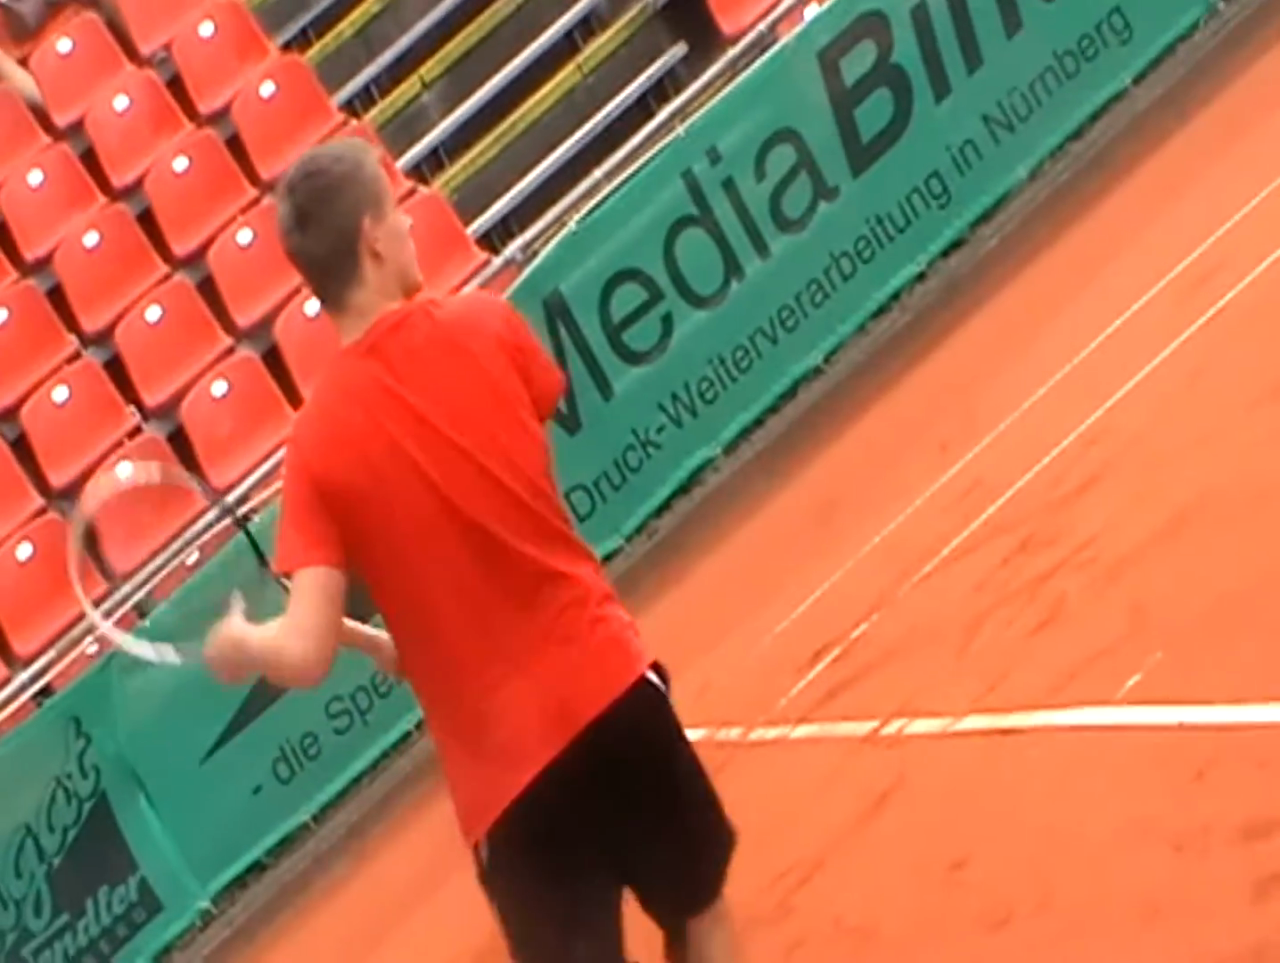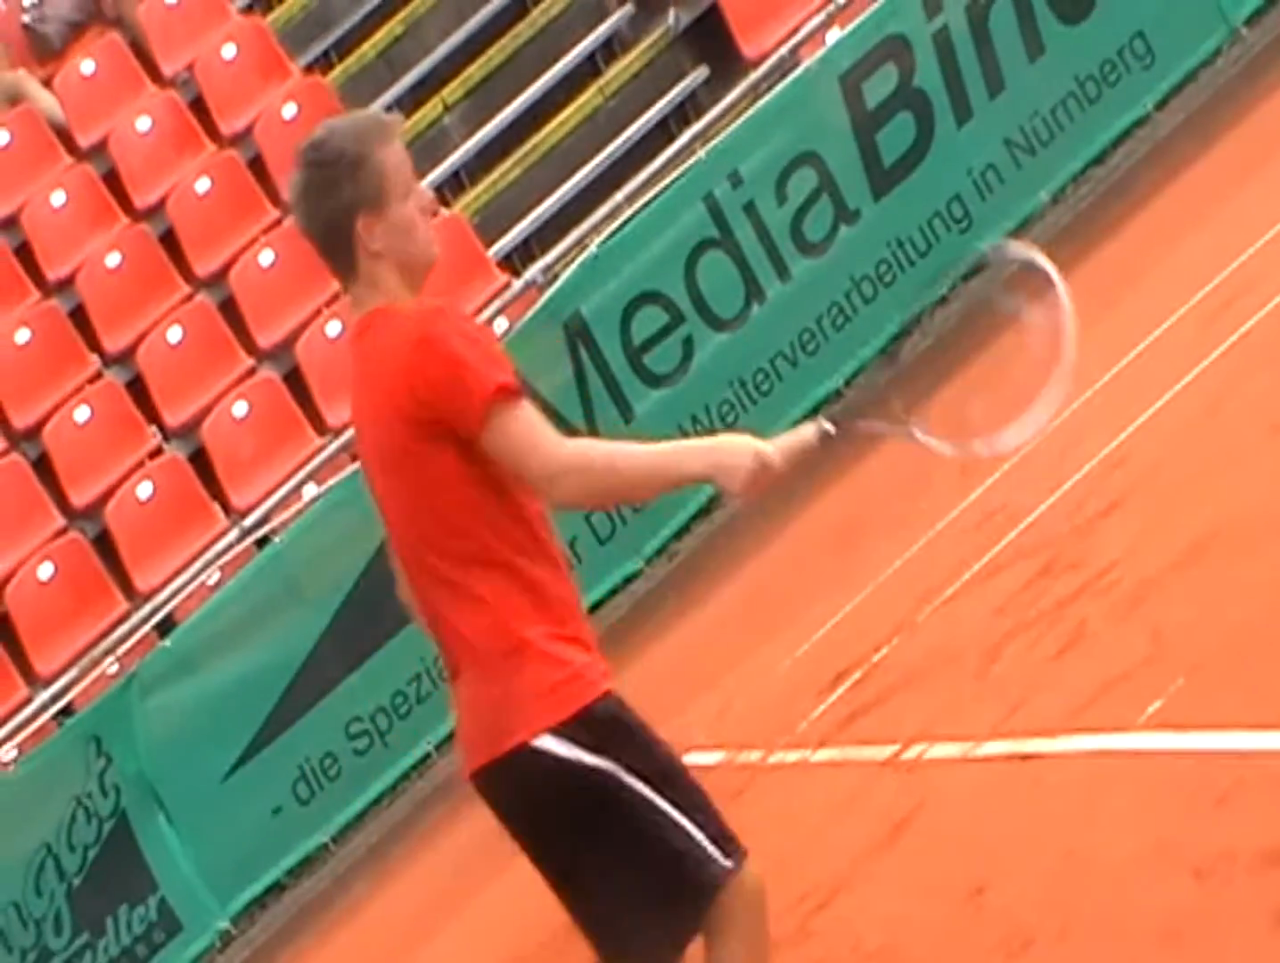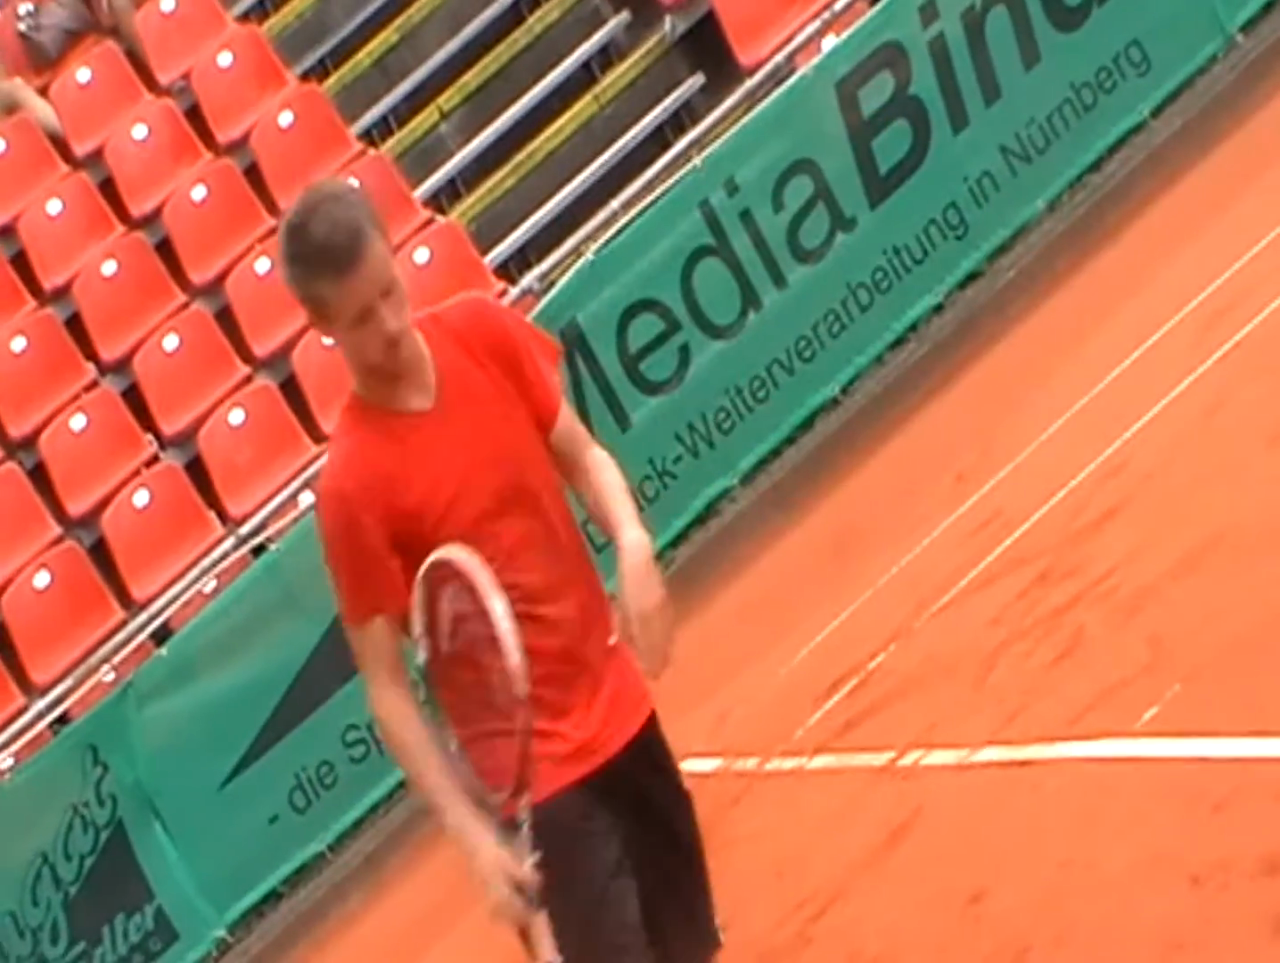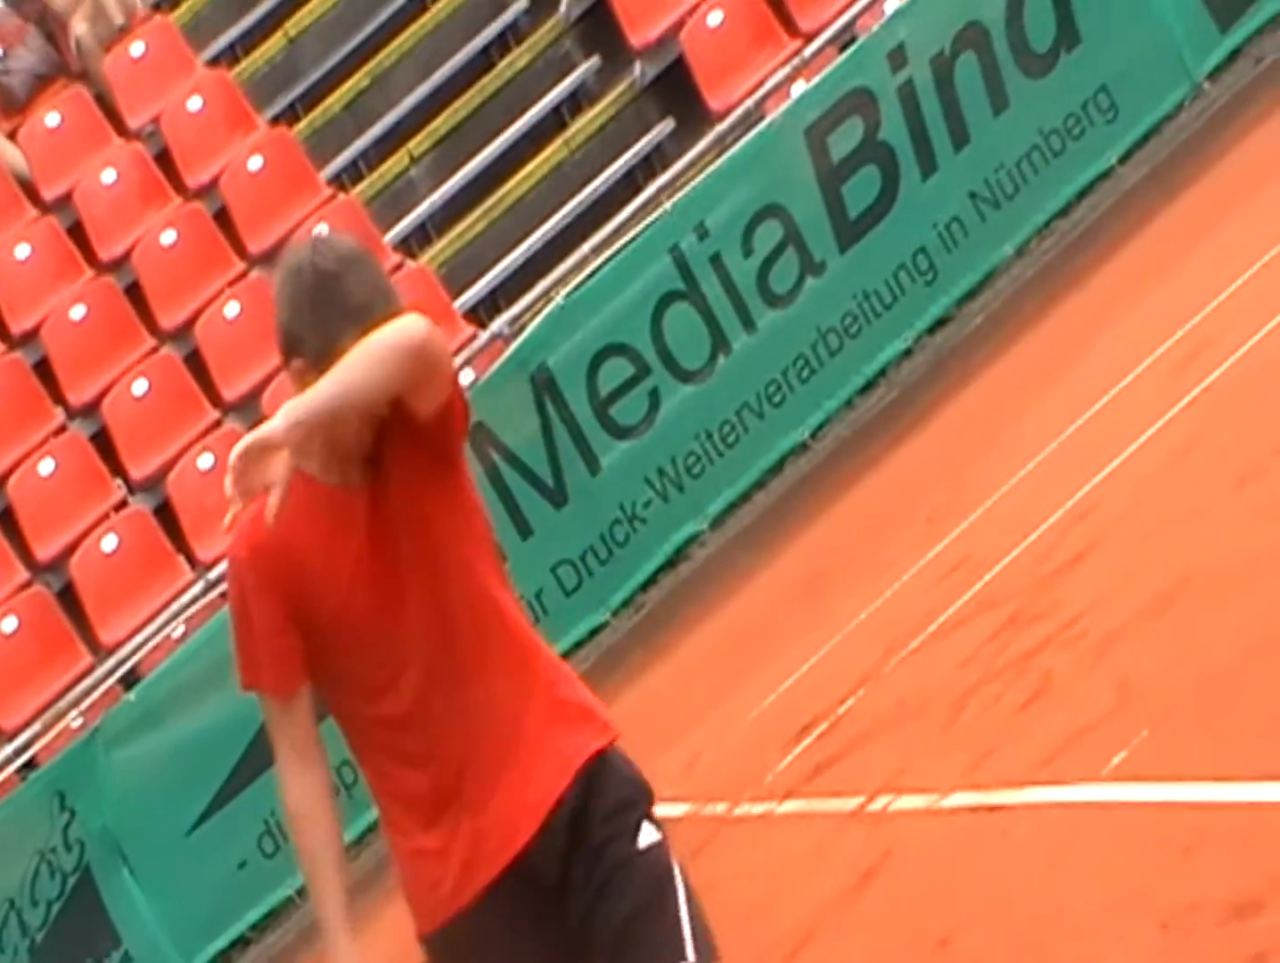
dt=0.5s
person 1, frame 1
left shoulder: (319, 440)
right shoulder: (486, 326)
left elbow: (304, 655)
left wrist: (238, 641)
left hip: (497, 758)
right hip: (605, 682)
person 1, frame 2
left shoulder: (379, 364)
right shoulder: (428, 340)
right elbow: (555, 472)
right wrist: (720, 456)
left hip: (500, 713)
right hip: (545, 708)
right knee: (731, 894)
person 1, frame 3
left shoulder: (482, 332)
right shoulder: (353, 484)
left elbow: (582, 454)
right elbow: (386, 690)
left wrist: (633, 542)
right wrist: (469, 831)
left hip: (617, 713)
right hip: (526, 773)
person 1, frame 4
left shoulder: (414, 422)
right shoulder: (263, 547)
left elbow: (418, 341)
right elbow: (298, 756)
left wrist: (287, 425)
left hip: (567, 764)
